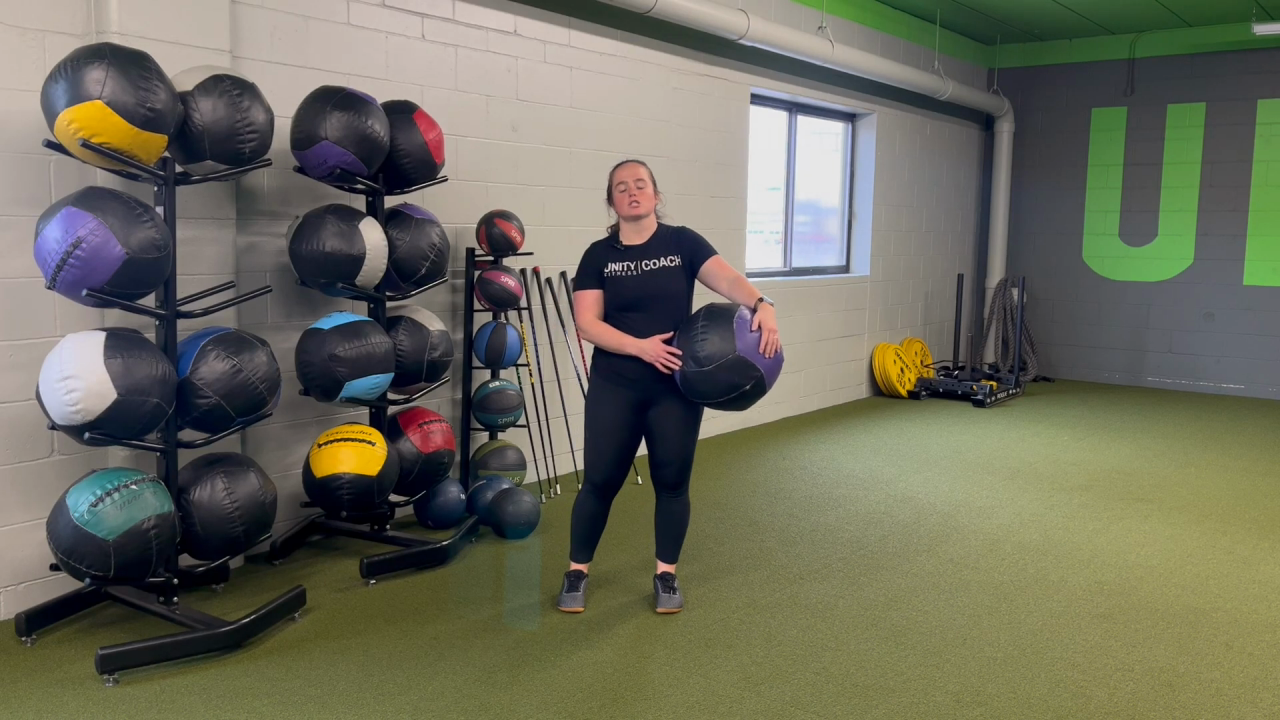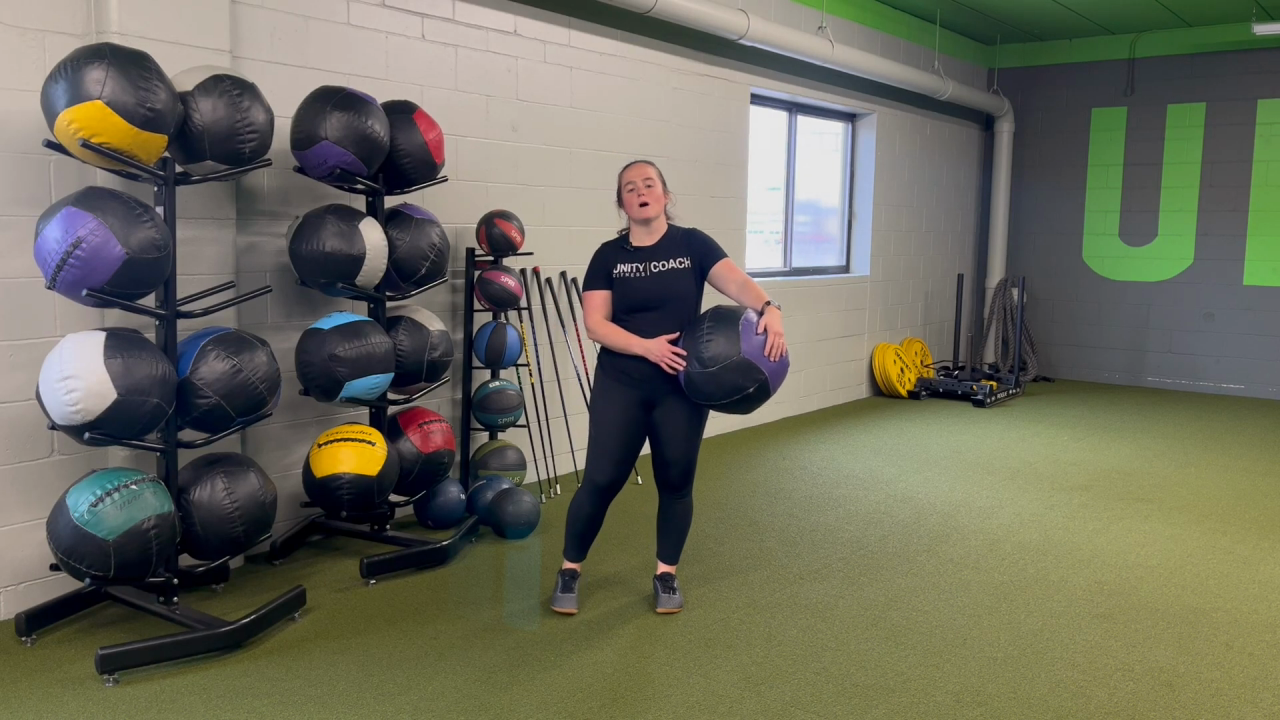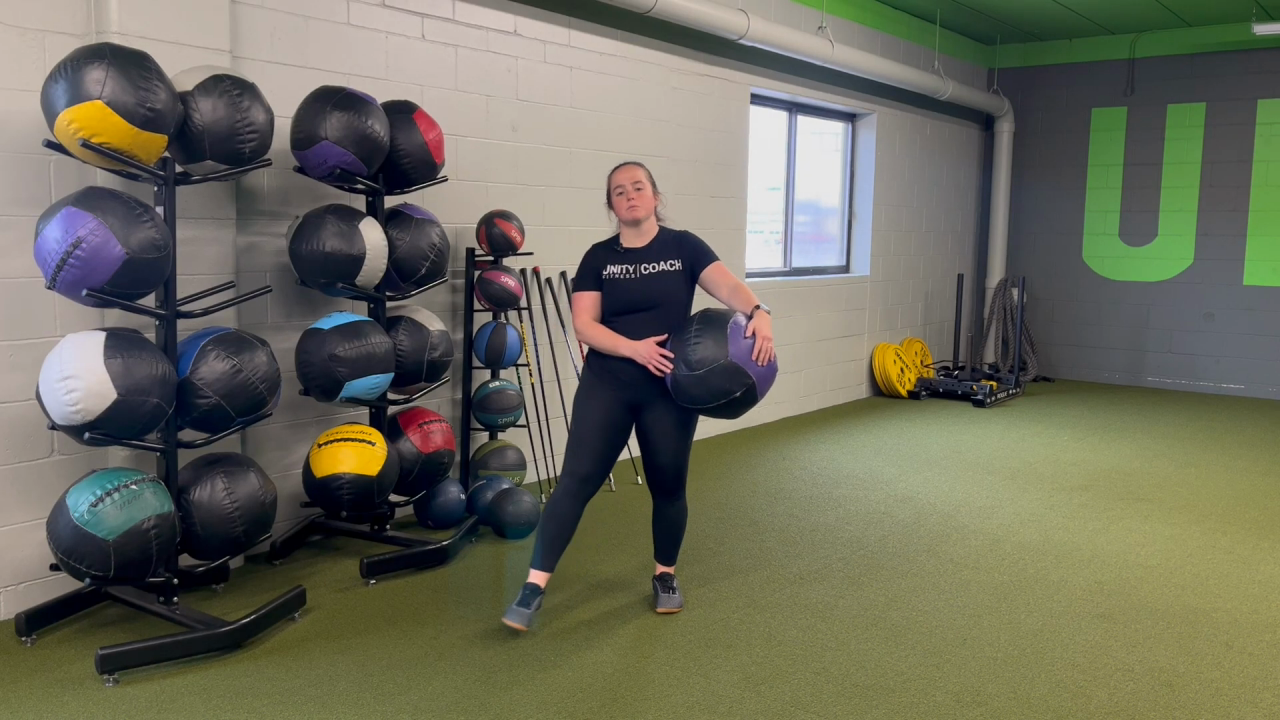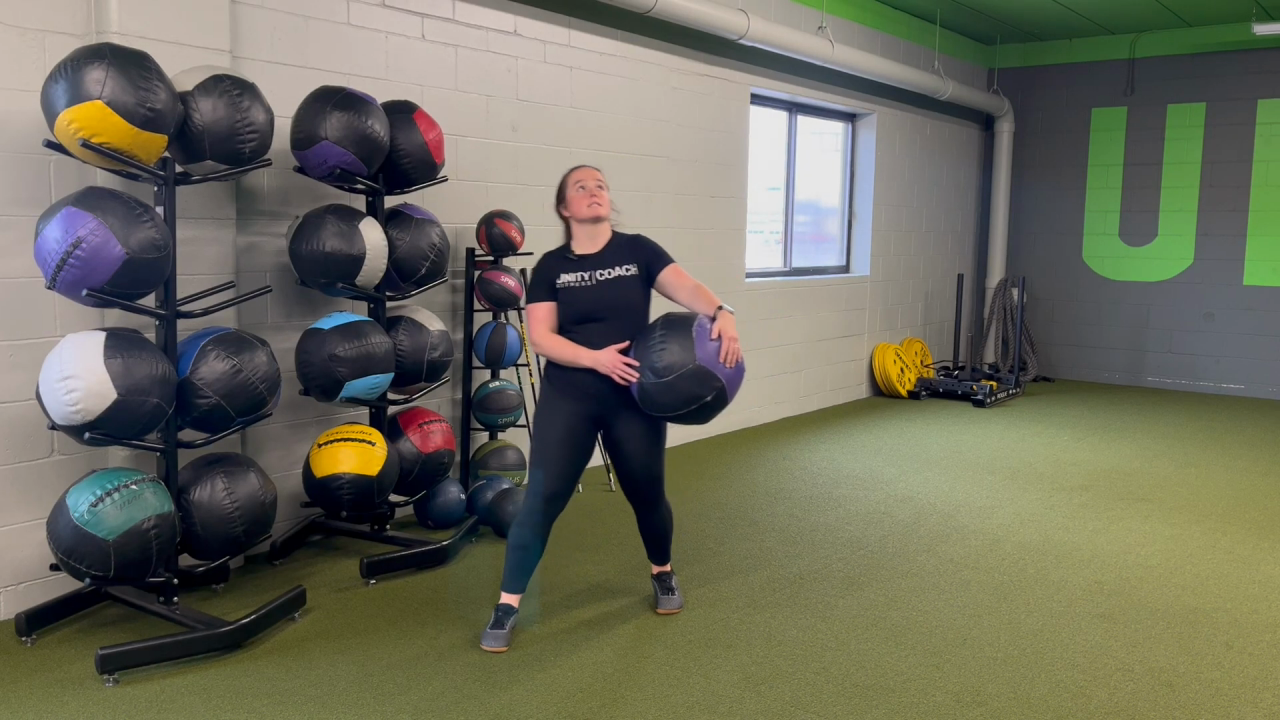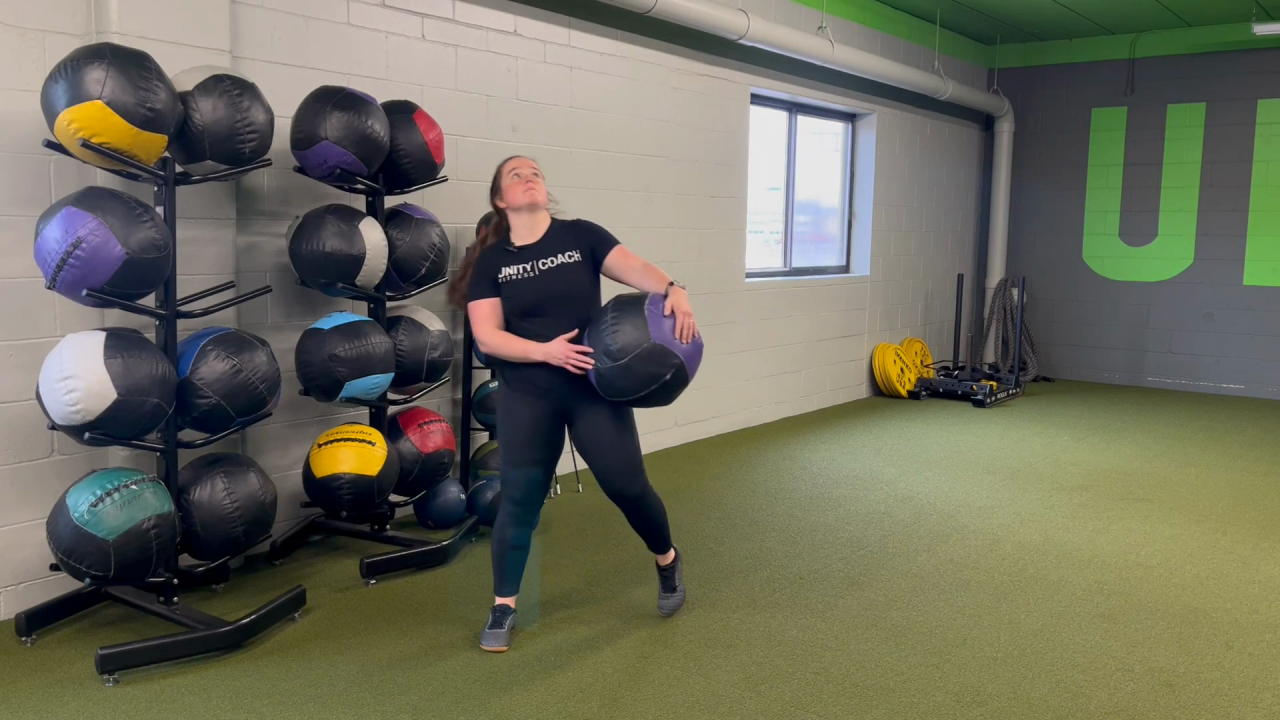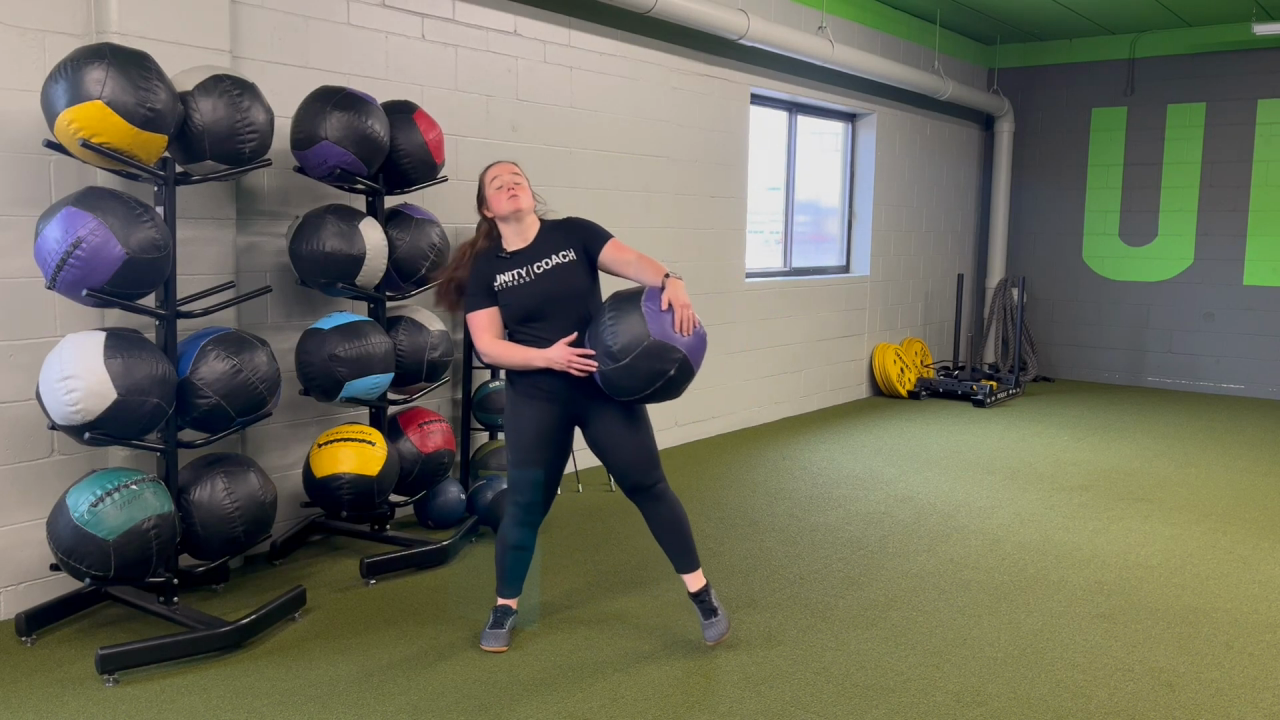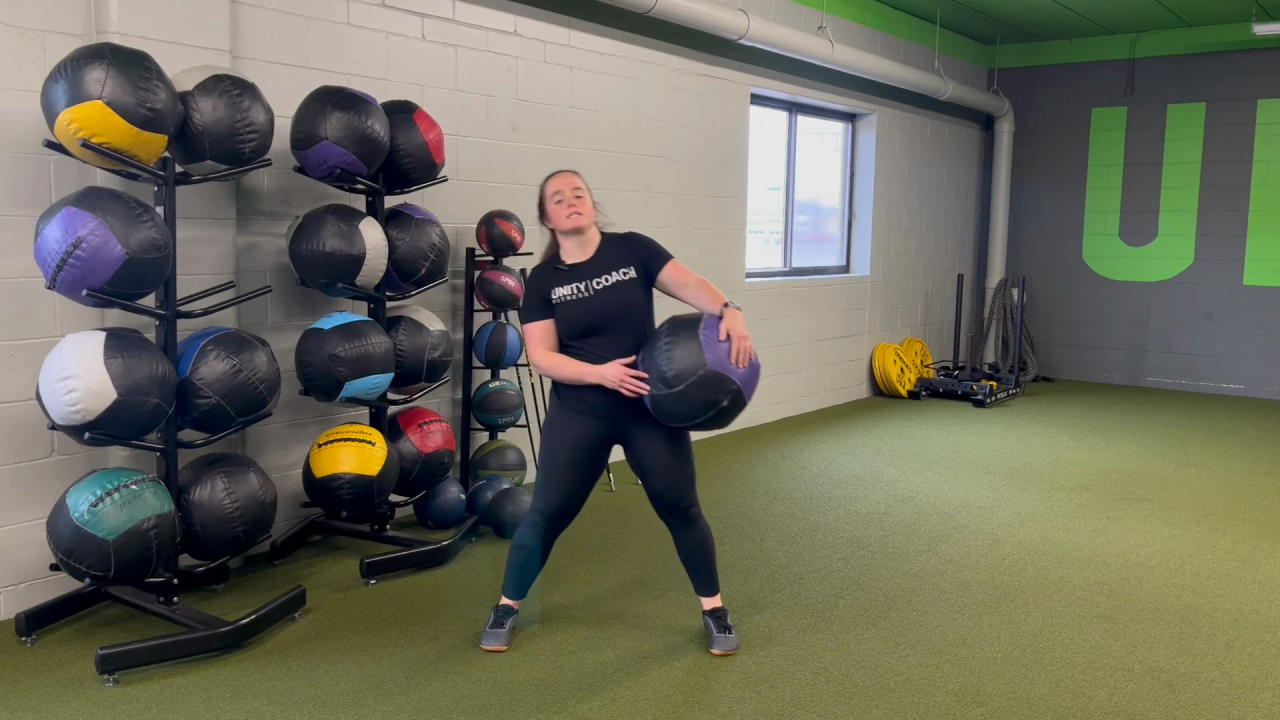
dt=0.3s
person 1, frame 1
left shoulder: (682, 242)
right shoulder: (599, 256)
left elbow: (727, 278)
right elbow: (588, 324)
left wrist: (762, 305)
right wrist: (640, 346)
left hip: (676, 386)
right hip: (614, 387)
left knee: (672, 481)
right knee: (600, 480)
left ankle: (666, 574)
right ankle: (577, 571)
person 1, frame 2
left shoulder: (692, 244)
right shoulder: (608, 256)
left elbow: (736, 281)
right elbow: (595, 325)
left wrist: (768, 309)
right wrist: (646, 347)
left hip: (682, 387)
right hip: (620, 386)
left knee: (676, 483)
right knee: (601, 480)
left ankle: (666, 574)
right ankle: (570, 569)
person 1, frame 3
left shoulder: (683, 247)
right shoulder: (598, 258)
left elbow: (727, 285)
right elbow: (584, 325)
left wrist: (757, 313)
right wrist: (634, 348)
left hip: (669, 389)
right hip: (605, 386)
left knee: (668, 485)
right knee: (576, 481)
left ankle: (665, 575)
right ankle: (534, 586)
person 1, frame 4
left shoulder: (638, 250)
right shoulder: (551, 267)
left elbow: (685, 287)
right elbow: (541, 338)
left wrist: (721, 314)
right wrist: (596, 358)
left hip: (633, 398)
right hip: (567, 399)
left knee: (646, 494)
right knee: (542, 498)
left ankle: (662, 573)
right ankle: (507, 604)
person 1, frame 5
left shoulder: (581, 236)
right shoulder: (492, 261)
left elbow: (634, 269)
right elbow: (488, 335)
left wrist: (673, 291)
right wrist: (547, 350)
left hip: (596, 387)
right hip: (527, 396)
left knee: (628, 486)
right knee: (520, 501)
left ankle: (666, 562)
right ankle: (504, 606)
person 1, frame 6
left shoulder: (573, 233)
right shoulder: (485, 270)
left elbow: (629, 261)
right elbow: (488, 345)
left wrist: (669, 282)
right wrist: (548, 356)
left hip: (605, 387)
right hip: (535, 400)
left knee: (647, 485)
right knee: (525, 504)
left ankle: (701, 591)
right ankle: (505, 607)
person 1, frame 7
left shoulder: (632, 249)
right shoulder: (543, 279)
left elbow: (688, 284)
right elbow: (541, 356)
left wrist: (727, 311)
right wrist: (601, 373)
left hip: (651, 406)
right hip: (578, 413)
left knee: (680, 507)
right knee: (549, 511)
left ankle: (714, 610)
right ankle: (507, 607)
